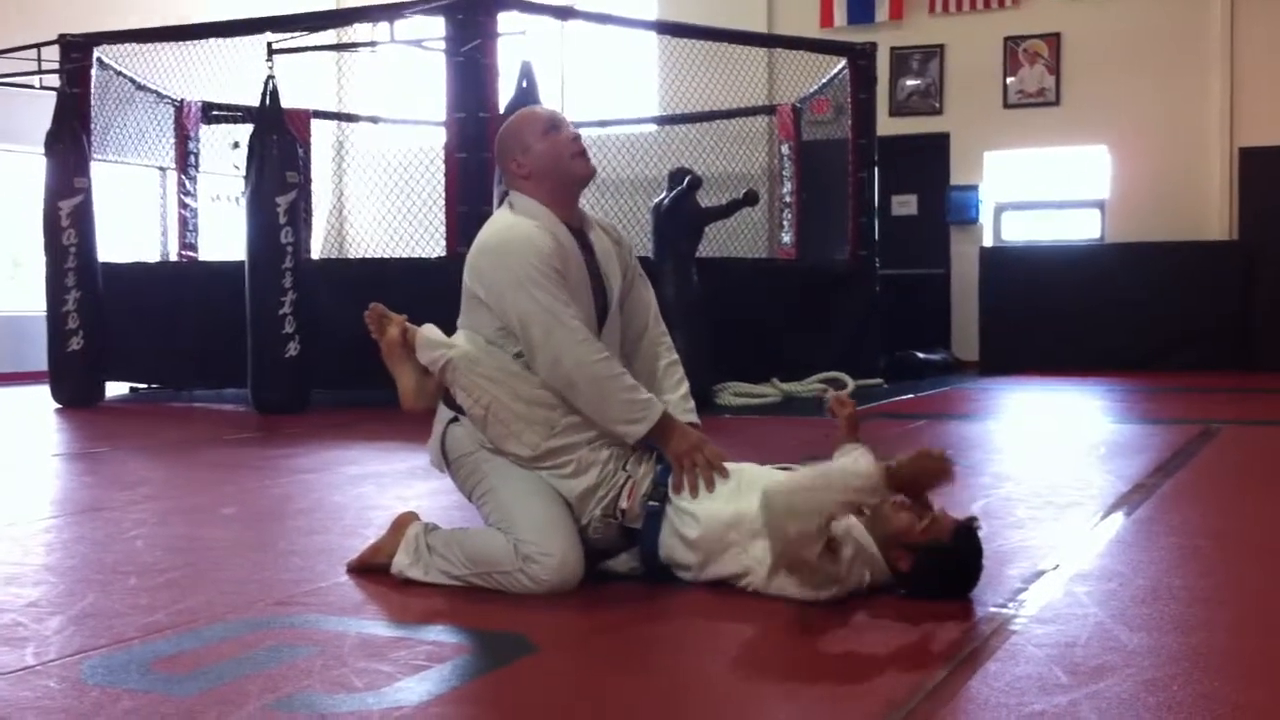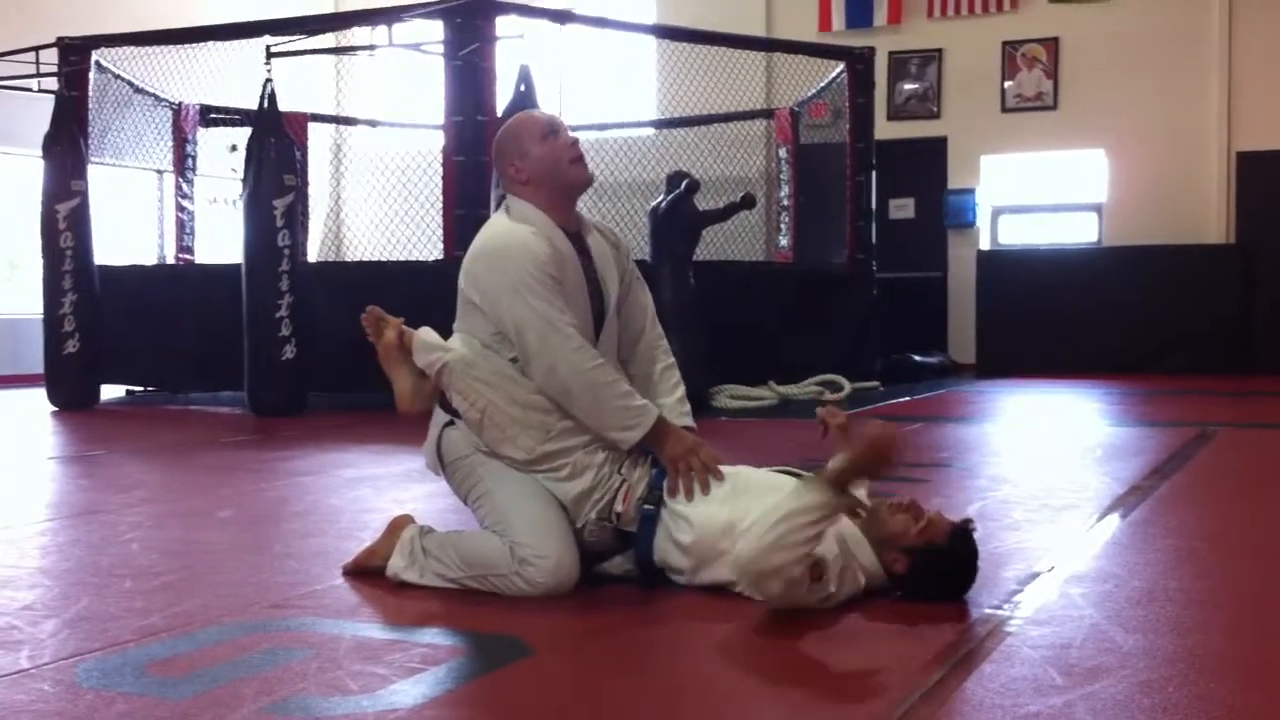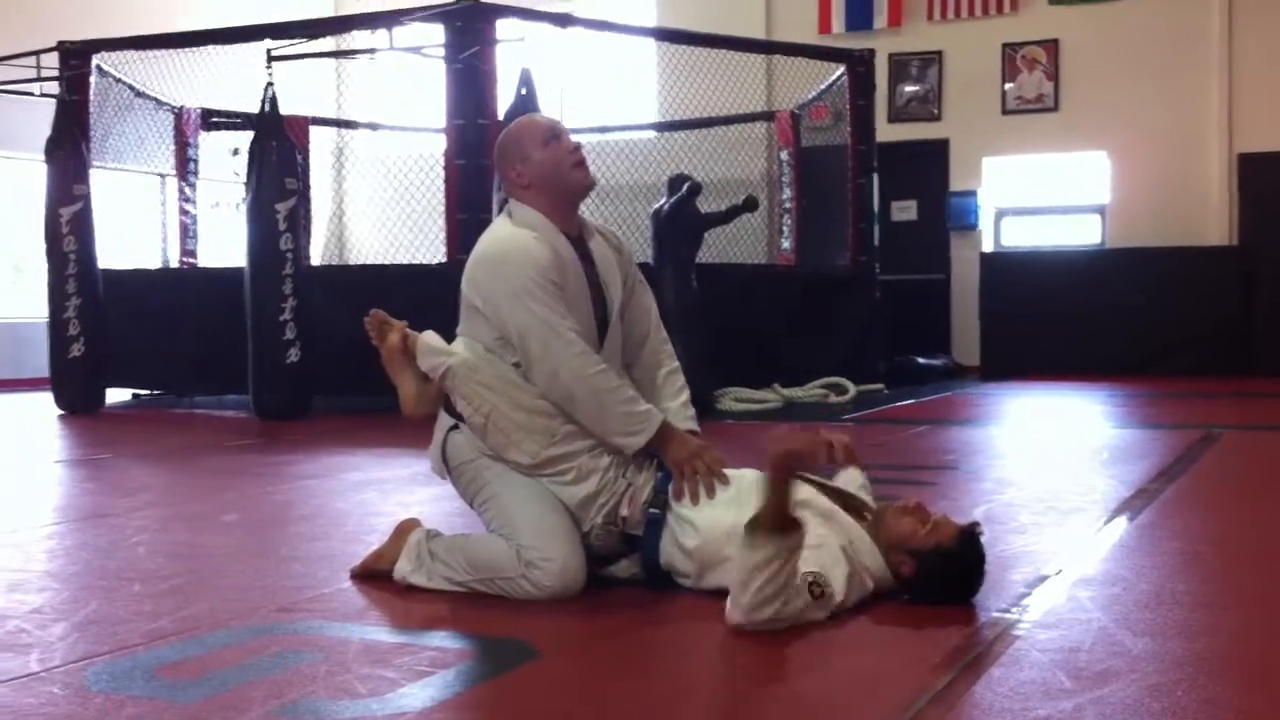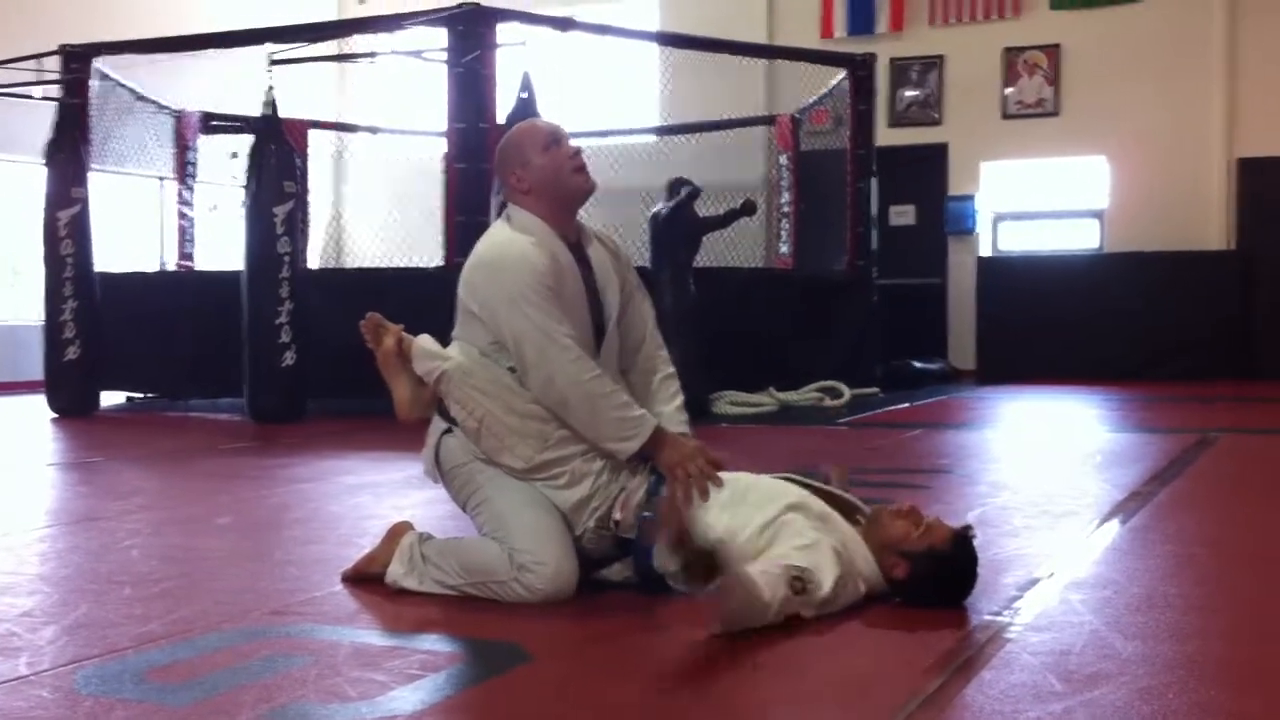
dt=0.1s
person 1, frame 1
left shoulder: (834, 571)
right shoulder: (868, 533)
left elbow: (784, 505)
left wrist: (891, 473)
right wrist: (854, 441)
left hip: (624, 500)
right hip: (661, 475)
left ankle: (423, 346)
person 1, frame 2
left shoulder: (832, 565)
right shoulder: (862, 532)
left elbow: (760, 561)
left wrist: (843, 473)
right wrist: (850, 462)
left hip: (620, 503)
right hip: (658, 480)
left knee: (530, 416)
left ankle: (424, 352)
person 1, frame 3
left shoulder: (837, 571)
right shoulder: (871, 536)
left elbow: (753, 605)
left wrist: (776, 492)
right wrist: (850, 468)
left hip: (628, 507)
right hip: (666, 480)
left knee: (527, 412)
left ankle: (424, 355)
person 1, frame 4
left shoulder: (826, 569)
right shoulder: (859, 531)
left elbow: (745, 598)
left wrist: (696, 551)
left hip: (622, 508)
right hip: (655, 482)
left knee: (530, 427)
left ankle: (420, 358)
person 2, frame 1
left shoulder: (606, 241)
right shoulder: (513, 242)
left elbow: (648, 341)
right elbow: (573, 362)
left wrist: (684, 424)
right wrist: (664, 429)
right knee: (554, 565)
right ankle: (414, 543)
person 2, frame 2
left shoulder: (603, 244)
right shoulder: (510, 248)
left elbow: (646, 346)
right elbow: (567, 367)
left wrist: (681, 428)
right wrist: (658, 433)
left hip: (567, 435)
right hip: (489, 438)
right knee: (548, 568)
right ankle: (411, 546)
person 2, frame 3
left shoulder: (606, 247)
right shoulder: (511, 253)
left elbow: (650, 349)
right elbow: (570, 373)
left wrist: (685, 431)
right wrist: (662, 437)
left hip: (570, 439)
right hip: (493, 442)
right knee: (555, 571)
right ankle: (417, 549)
person 2, frame 4
left shoulder: (605, 253)
right shoulder: (510, 258)
left elbow: (645, 354)
right elbow: (564, 378)
left wrist: (677, 436)
right wrist: (656, 442)
left hip: (565, 444)
right hip: (487, 445)
right knee: (547, 574)
right ankle: (410, 553)
person 3, frame 1
left shoulder: (686, 209)
right shoulder: (663, 207)
left elbow: (716, 213)
left wrist: (740, 202)
right wrist: (687, 187)
left hip: (682, 276)
right hip: (671, 279)
left knee: (693, 335)
right knee: (681, 336)
left ankle: (695, 391)
person 3, frame 2
left shoulder: (683, 212)
right shoulder: (660, 210)
left elbow: (714, 215)
left wrist: (738, 204)
right wrist: (685, 190)
left hip: (679, 280)
right hip: (668, 282)
left knee: (688, 338)
right knee: (678, 339)
left ankle: (692, 395)
right ankle: (681, 397)
person 3, frame 3
left shoulder: (685, 214)
right shoulder: (662, 213)
left elbow: (716, 218)
left wrist: (740, 207)
right wrist: (686, 193)
left hip: (682, 282)
right hip: (671, 284)
left knee: (691, 341)
right knee: (681, 342)
left ankle: (696, 398)
right ankle: (686, 399)
person 3, frame 4
left shoulder: (684, 218)
right shoulder: (661, 216)
left elbow: (714, 222)
left wrist: (738, 211)
right wrist: (686, 197)
left hip: (679, 286)
right hip: (668, 288)
left knee: (687, 344)
right knee: (678, 345)
left ankle: (692, 401)
right ankle: (684, 403)
